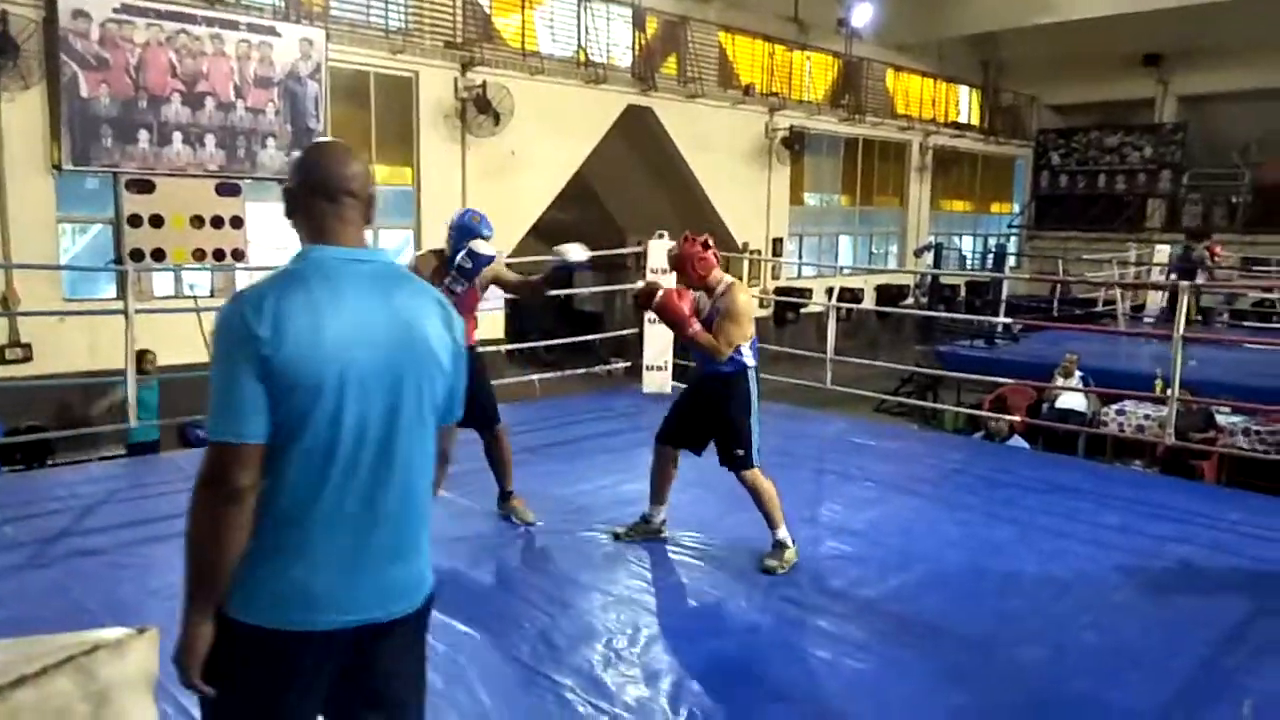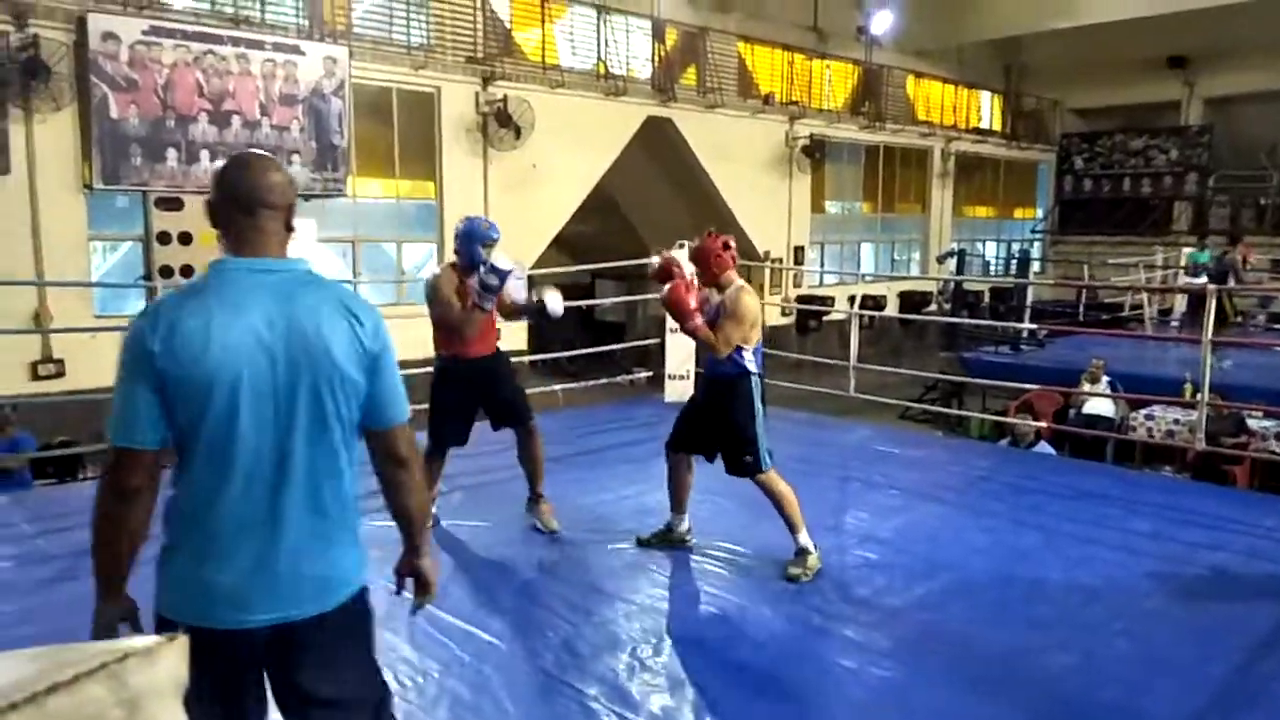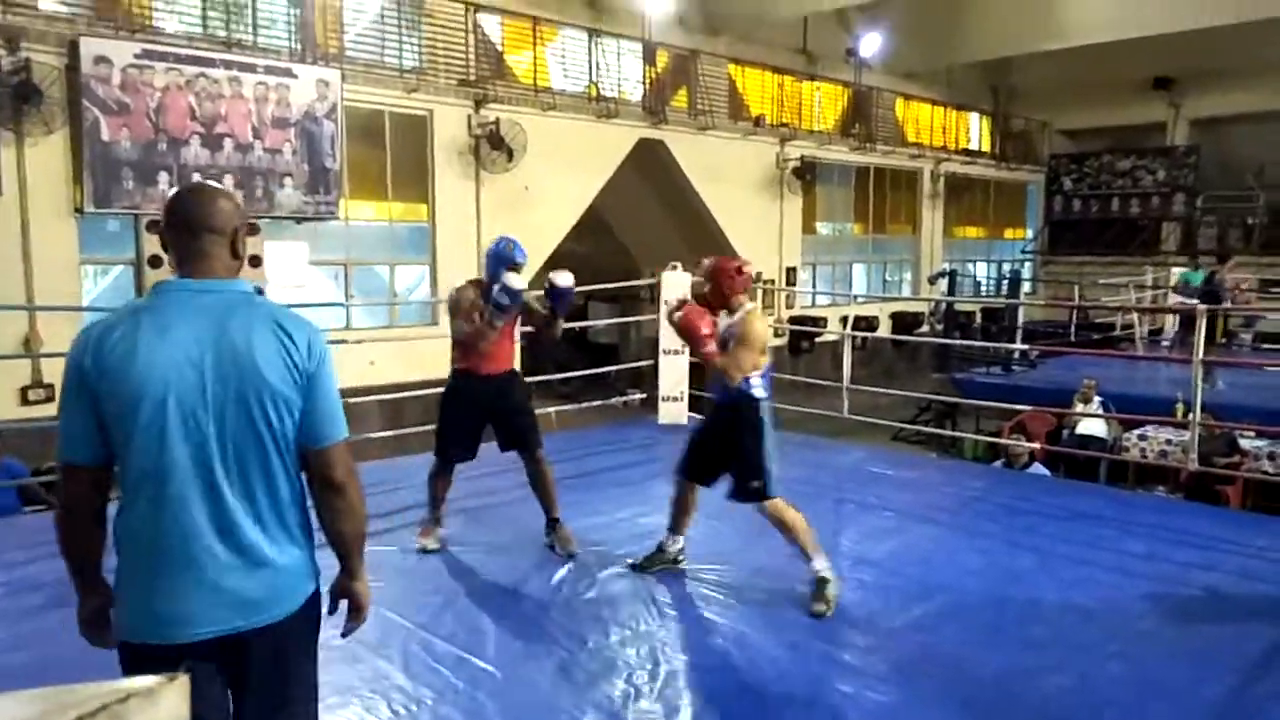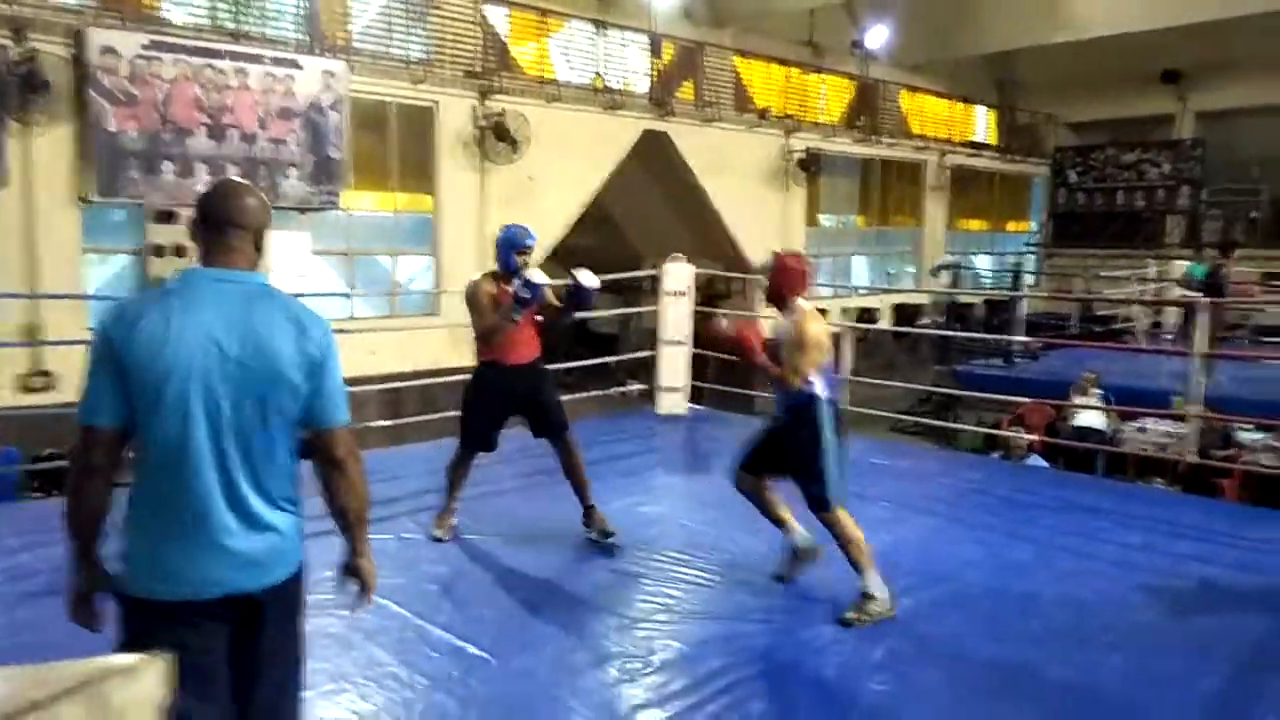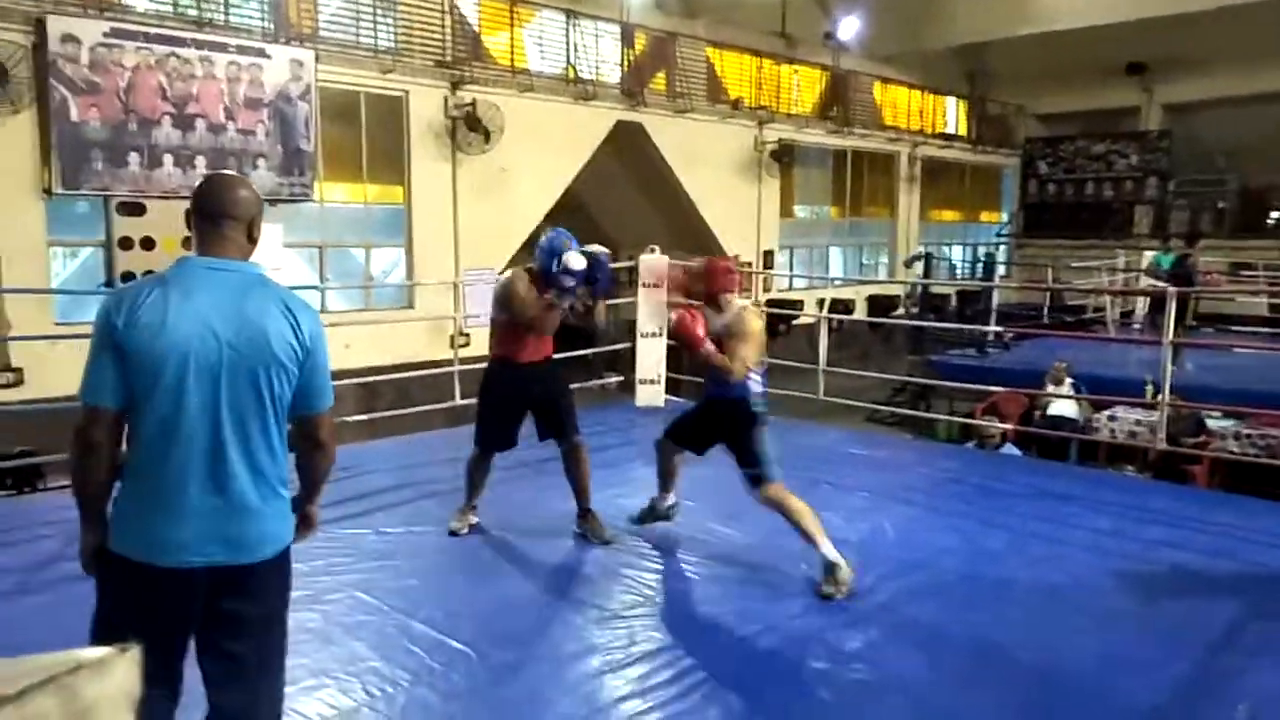
dt=0.4s
person 1, frame 1
left shoulder: (257, 314)
right shoulder: (434, 310)
left elbow: (232, 484)
left wrist: (201, 611)
left hip: (279, 602)
right hip: (398, 589)
person 1, frame 2
left shoulder: (163, 326)
right shoulder: (354, 316)
left elbow: (130, 484)
right elbow: (398, 457)
left wrist: (110, 592)
right wrist: (417, 548)
left hip: (207, 599)
right hip: (328, 586)
person 1, frame 3
left shoulder: (102, 345)
right shoulder: (294, 337)
left elbow: (80, 494)
right elbow: (334, 477)
left wrist: (89, 585)
right wrist: (353, 569)
left hip: (162, 611)
right hip: (279, 595)
person 1, frame 4
left shoulder: (130, 322)
right shoulder: (305, 328)
left elbow: (96, 458)
right elbow: (337, 456)
left wrist: (85, 558)
right wrist: (357, 546)
left hip: (166, 574)
right hip: (270, 565)
person 1, frame 5
left shoulder: (129, 307)
right shoulder: (295, 316)
left elbow: (96, 435)
right elbow: (318, 436)
left wrist: (92, 521)
right wrist: (307, 497)
left hip: (149, 543)
right hip: (255, 541)
person 2, frame 1
left shoulder: (736, 298)
right shoulder: (701, 293)
left elbow: (721, 351)
right elbow: (692, 335)
left wrist: (686, 322)
right wrist: (665, 307)
left hip: (734, 385)
right hip: (704, 380)
left knee: (747, 471)
right knee: (665, 446)
left ankle: (784, 542)
right ankle: (653, 520)
person 2, frame 2
left shoulder: (742, 300)
right shoulder: (716, 293)
left elbow: (719, 348)
right elbow: (701, 324)
left wrist: (688, 316)
right wrist: (675, 284)
left hip: (739, 388)
right hip: (712, 384)
left knee: (761, 473)
right knee: (677, 452)
left ankle: (806, 548)
right ankle: (679, 528)
person 2, frame 3
left shoulder: (753, 324)
right shoulder: (730, 318)
left elbow: (731, 374)
right elbow: (716, 354)
left wrist: (702, 342)
right wrist: (693, 329)
left hip: (748, 414)
right hip: (724, 411)
left knee: (766, 502)
right knee: (686, 479)
left ankle: (823, 577)
right ankle: (671, 550)
person 2, frame 4
left shoulder: (806, 325)
right shoulder: (790, 321)
left elbow: (790, 381)
right elbow: (783, 367)
left wrist: (753, 353)
right wrist: (753, 345)
left hip: (814, 417)
right hip: (791, 416)
left knee: (827, 510)
right knee: (747, 478)
left ankle: (876, 594)
right ankle: (800, 542)
person 2, frame 5
left shoulder: (747, 320)
right shoulder: (716, 315)
left elbow: (736, 371)
left wrist: (702, 344)
left hip: (743, 409)
right hip: (716, 404)
left knee: (769, 492)
right knee: (668, 444)
left ankle: (833, 561)
right ankle: (664, 504)
person 3, frame 1
left shoulder: (488, 266)
right shoulder: (425, 265)
left elbow: (527, 288)
left wrist: (559, 270)
right wrist: (459, 278)
left hip: (463, 356)
left knee: (493, 430)
left ankle: (507, 497)
person 3, frame 2
left shoulder: (491, 272)
right shoulder: (442, 281)
left elbow: (509, 311)
right elbow: (463, 330)
left wrist: (536, 305)
right wrist: (487, 294)
left hip: (492, 362)
right hip: (455, 369)
left knee: (527, 428)
right knee: (439, 444)
left ankle: (537, 501)
person 3, frame 3
left shoulder: (516, 295)
right shoulder: (465, 295)
left elbow: (550, 331)
right elbow: (473, 343)
left wrist: (558, 304)
right wrist: (497, 311)
left hip: (506, 381)
right hip: (468, 385)
left knee: (534, 453)
right knee: (447, 459)
left ankle: (554, 525)
right ankle: (434, 521)
person 3, frame 4
left shoulder: (535, 283)
right shoulder: (482, 288)
right elbow: (490, 337)
left wrist: (577, 301)
right wrist: (518, 306)
left hip: (531, 372)
right hip: (494, 376)
left knee: (565, 441)
right knee: (468, 449)
left ankle: (591, 513)
right ankle: (447, 512)
person 3, frame 5
left shoulder: (556, 281)
right shoulder: (515, 284)
left elbow: (593, 319)
right elbow: (542, 327)
left wrist: (597, 288)
right wrist: (564, 291)
left hip: (543, 369)
right hip: (506, 372)
left knee: (572, 441)
right knee: (486, 448)
left ankle: (585, 514)
right ankle: (469, 507)
